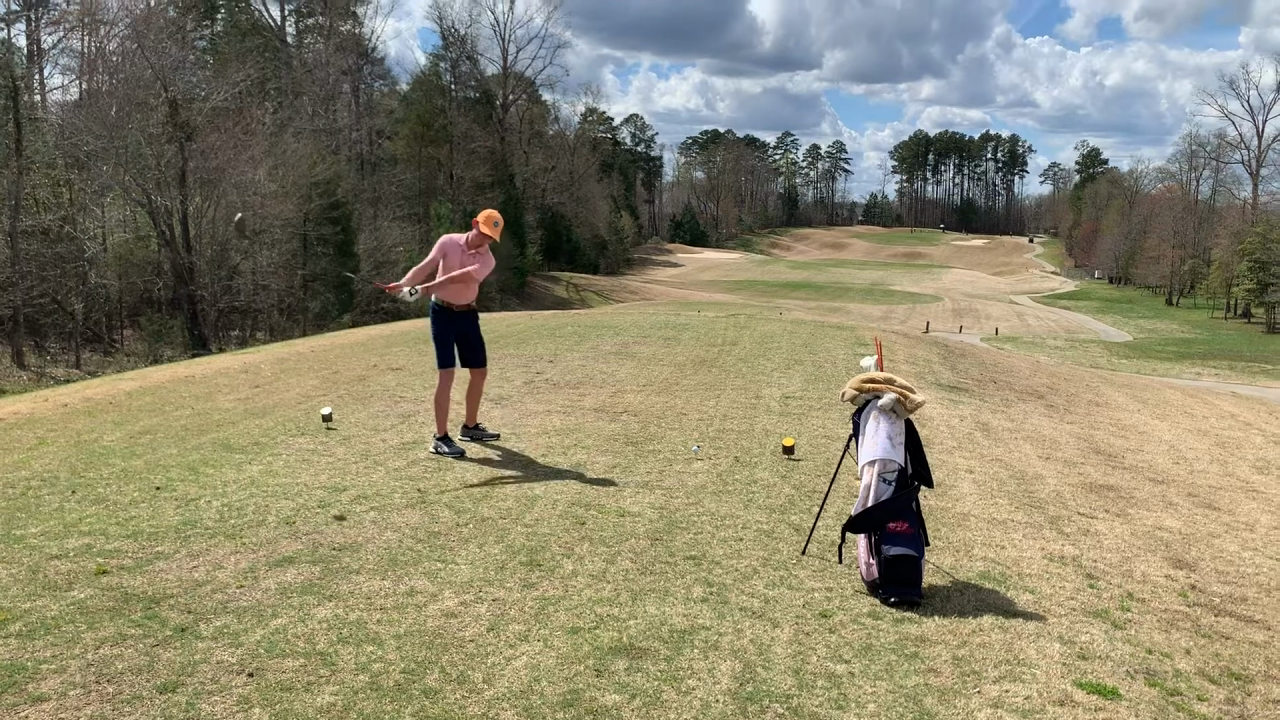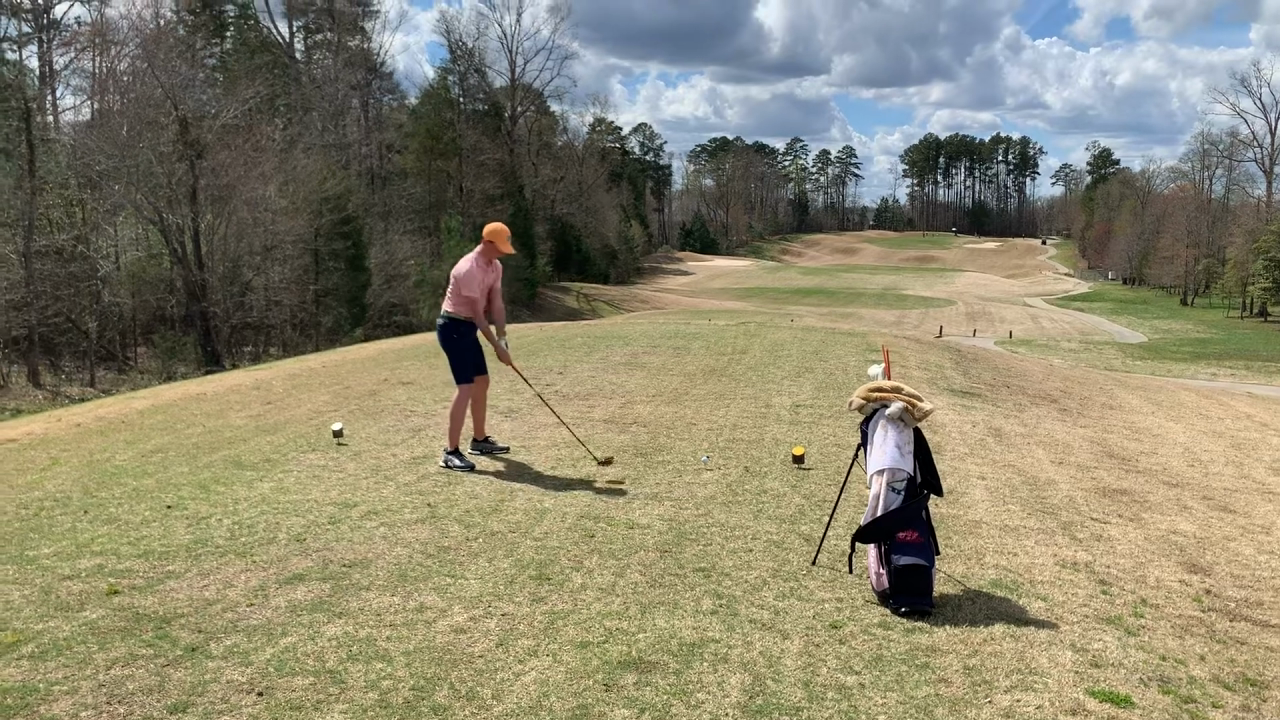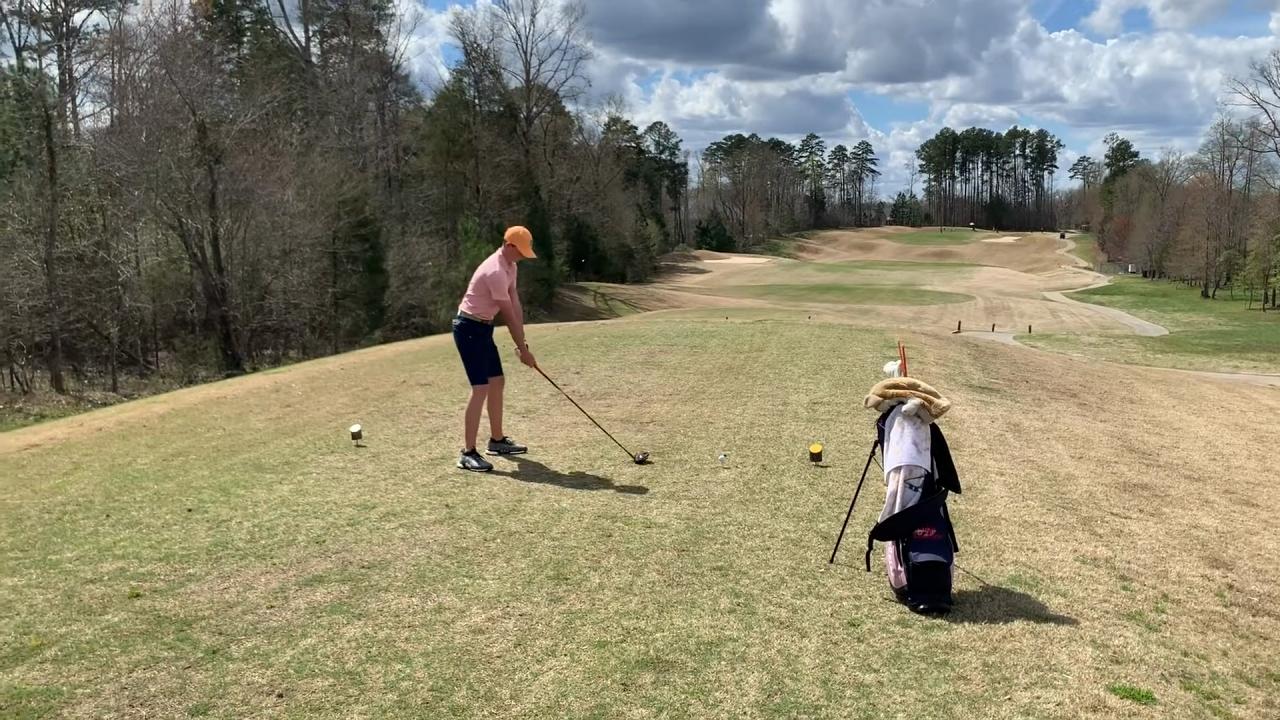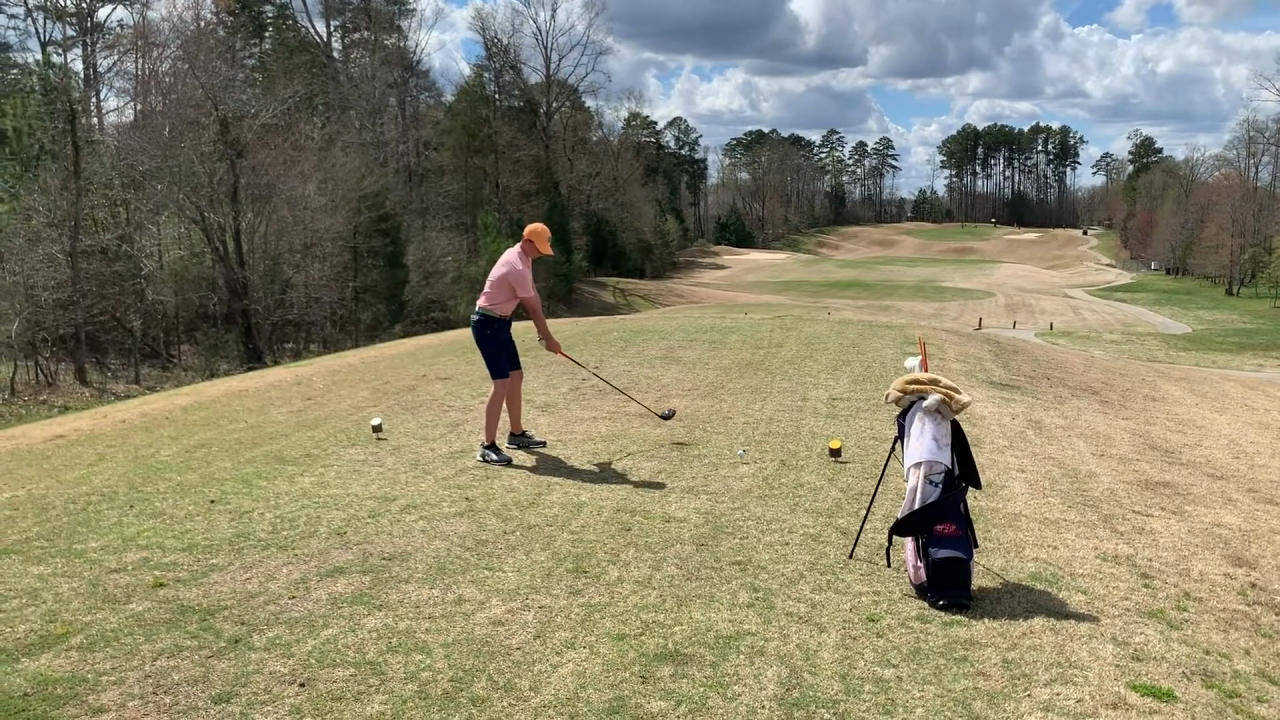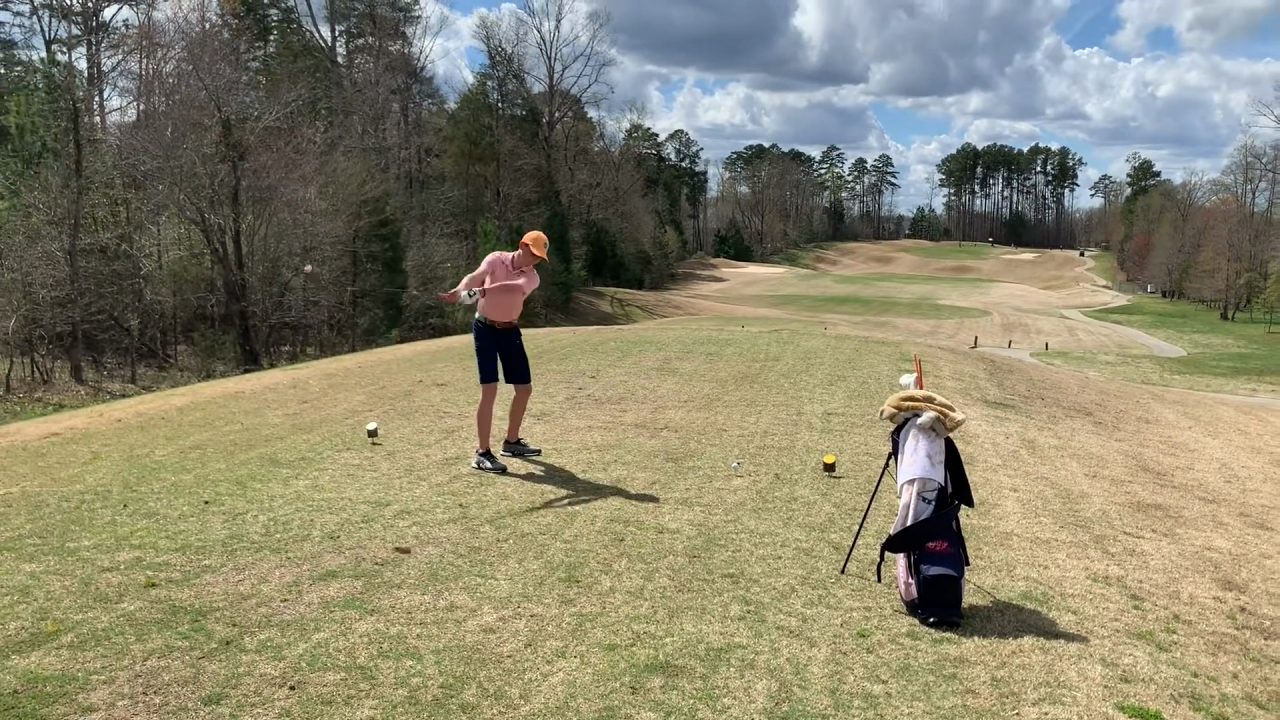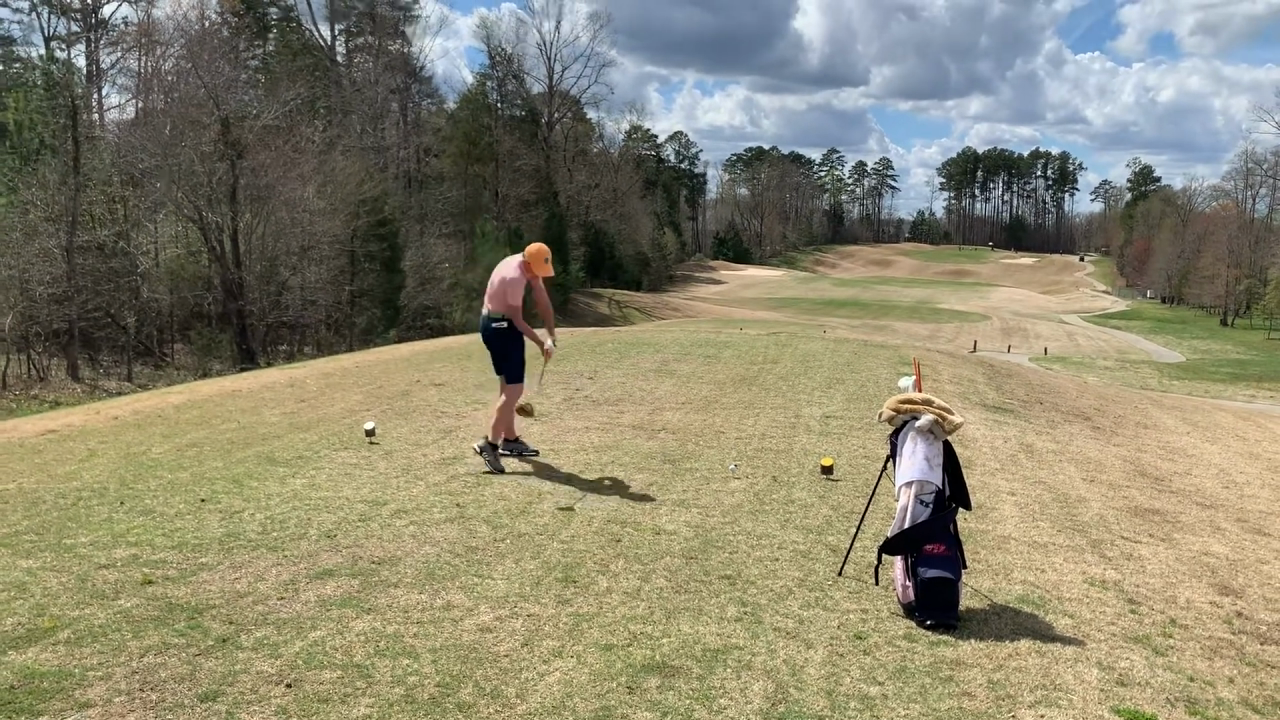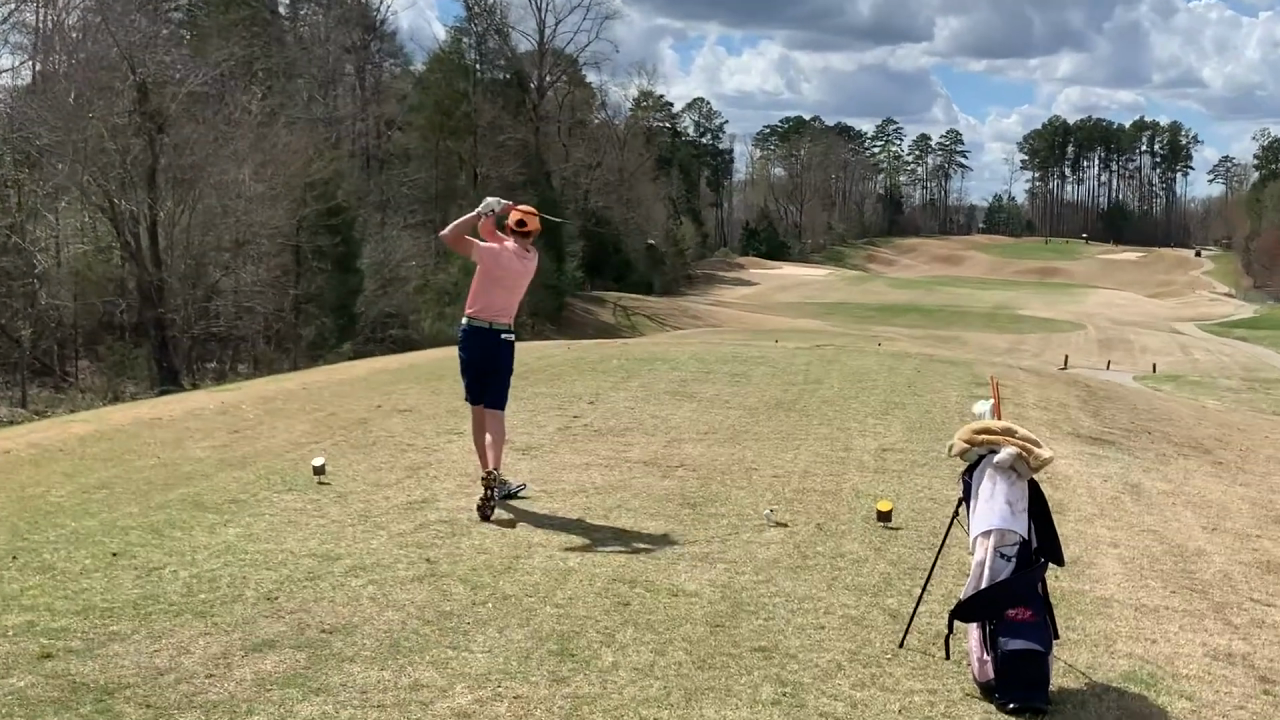
dt=0.7s
person 1, frame 1
left shoulder: (487, 260)
right shoulder: (448, 242)
left elbow: (455, 279)
right elbow: (425, 267)
left wrist: (418, 289)
right wrist: (403, 283)
left hip: (467, 315)
right hip: (442, 312)
left knee: (480, 372)
right knee: (447, 373)
left ankle: (470, 426)
right ankle: (441, 437)
person 1, frame 2
left shoulder: (495, 267)
right shoulder: (468, 269)
left elbow: (497, 305)
right elbow: (477, 313)
left wrist: (502, 339)
right wrist: (496, 347)
left hip: (467, 327)
right hip: (453, 327)
left knee: (481, 382)
right knee: (466, 387)
left ankle: (479, 439)
right ankle: (451, 452)
person 1, frame 3
left shoulder: (510, 267)
right shoulder: (495, 272)
left elbow: (515, 306)
right elbow: (508, 315)
left wrist: (522, 342)
right wrist: (523, 350)
left hip: (482, 328)
right hip: (469, 329)
left knee: (497, 382)
right knee: (480, 388)
left ankle: (497, 440)
right ankle: (468, 453)
person 1, frame 4
left shoulder: (521, 258)
right shoulder: (517, 269)
left elbow: (534, 297)
right elbow: (533, 309)
left wrist: (542, 334)
right wrist: (549, 339)
left hip: (499, 323)
right hip: (487, 324)
left knee: (515, 377)
right knee: (501, 383)
left ankle: (516, 434)
right ankle: (487, 446)
person 1, frame 5
left shoulder: (532, 278)
right shoulder: (496, 259)
left elbow: (508, 287)
right elbow: (475, 277)
left wrist: (479, 292)
right wrist: (459, 290)
left hip: (510, 332)
right hip: (486, 326)
left knee: (524, 389)
right knee: (489, 390)
left ankle: (512, 441)
right ankle: (482, 453)
person 1, frame 6
left shoulder: (522, 259)
right shoulder: (515, 277)
left elbow: (542, 300)
right elbow: (517, 319)
left wrist: (551, 334)
right wrist: (540, 341)
left hip: (492, 326)
right hip: (503, 329)
left knee: (509, 385)
right knee: (514, 389)
left ankle: (509, 439)
right ankle: (491, 443)
person 1, frame 7
left shoulder: (496, 253)
right shoulder: (531, 257)
left elbow: (447, 236)
right elbow: (488, 232)
left wrist: (482, 211)
right wrist: (490, 213)
left hip: (474, 334)
right hip: (502, 338)
left knee: (479, 411)
right knee: (494, 413)
right ankle: (493, 476)
